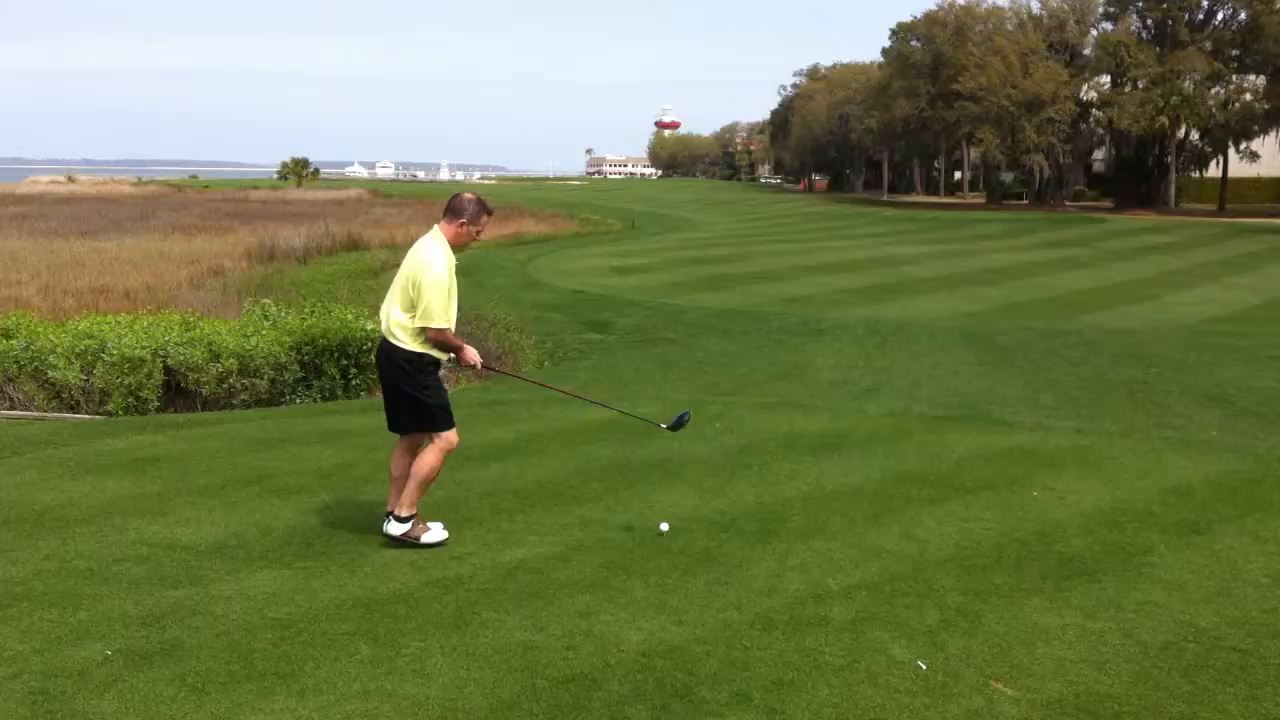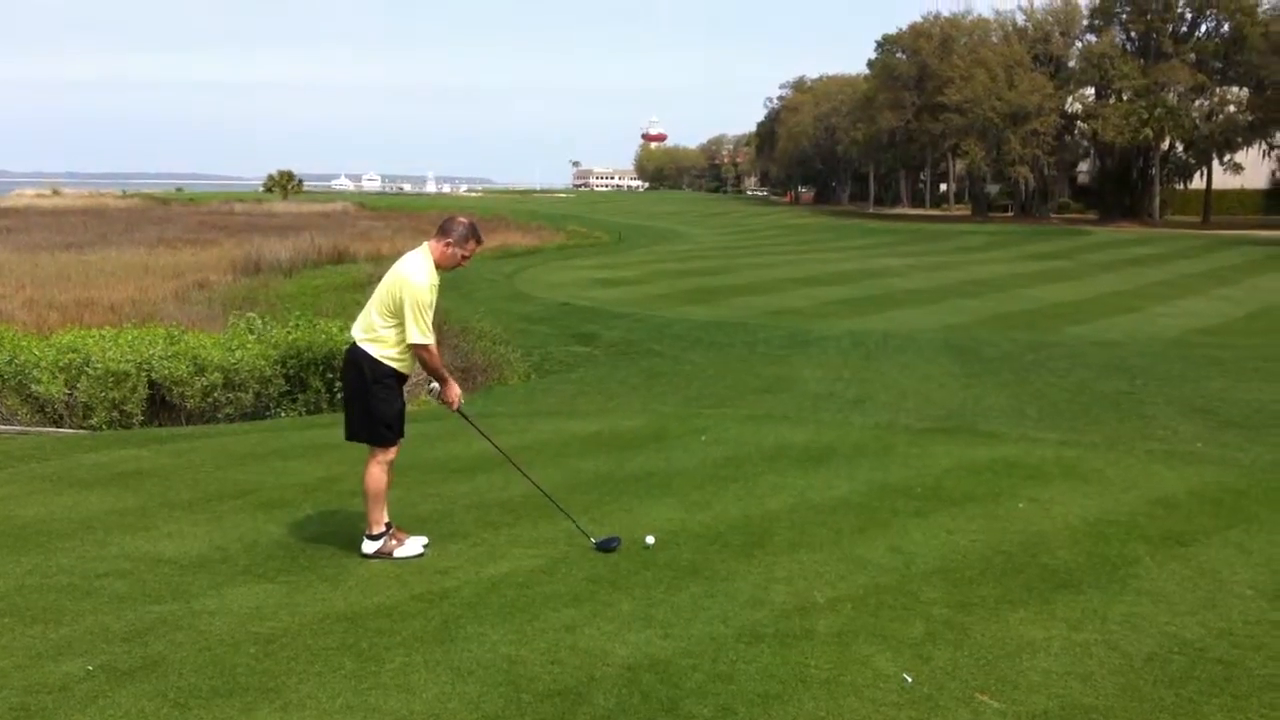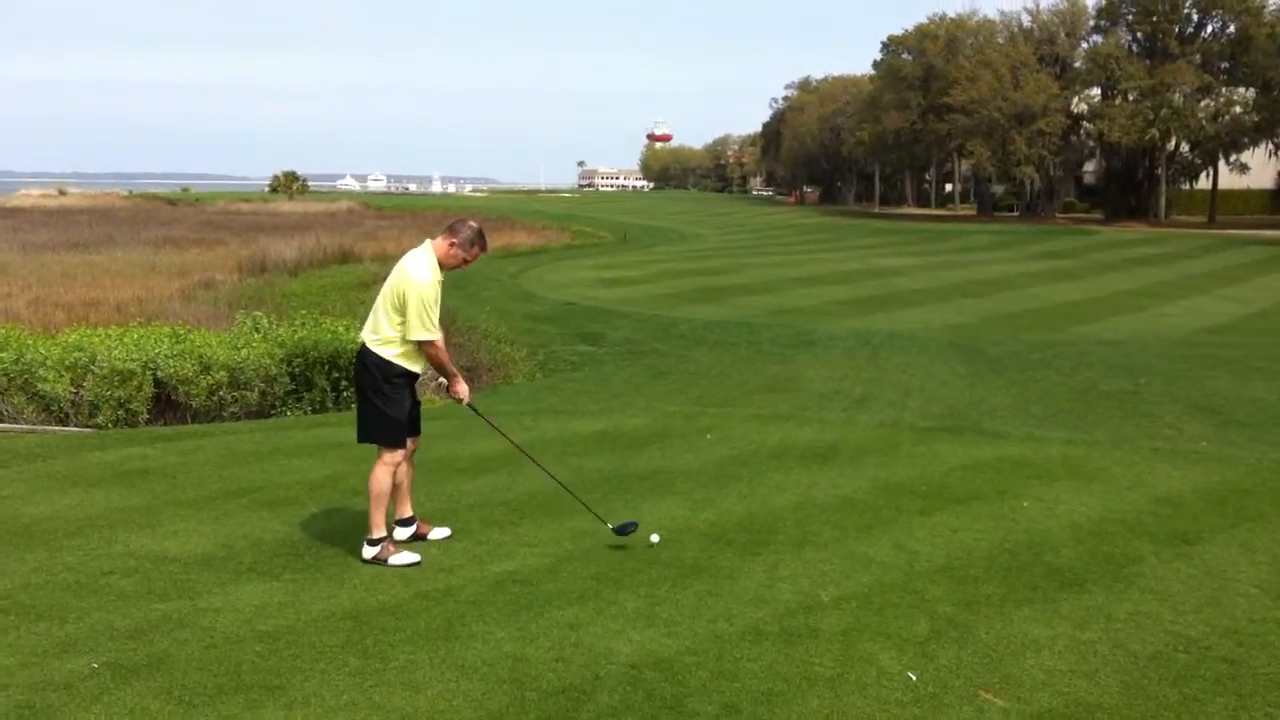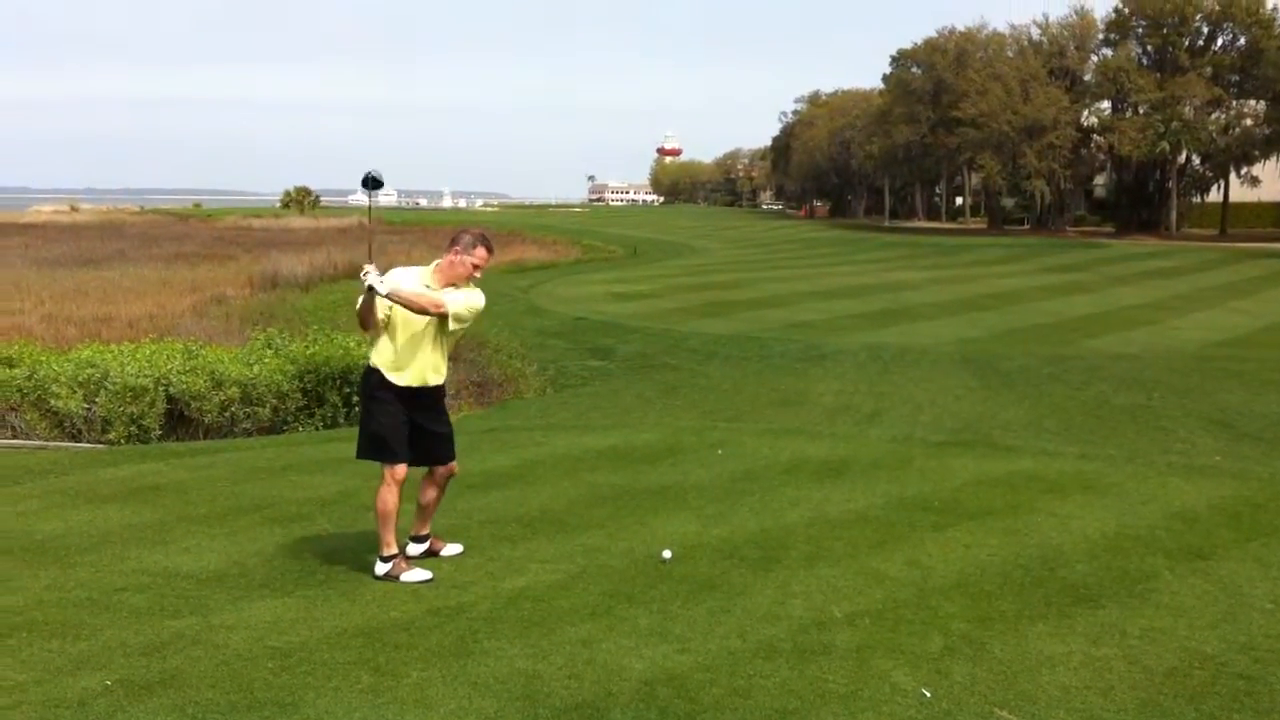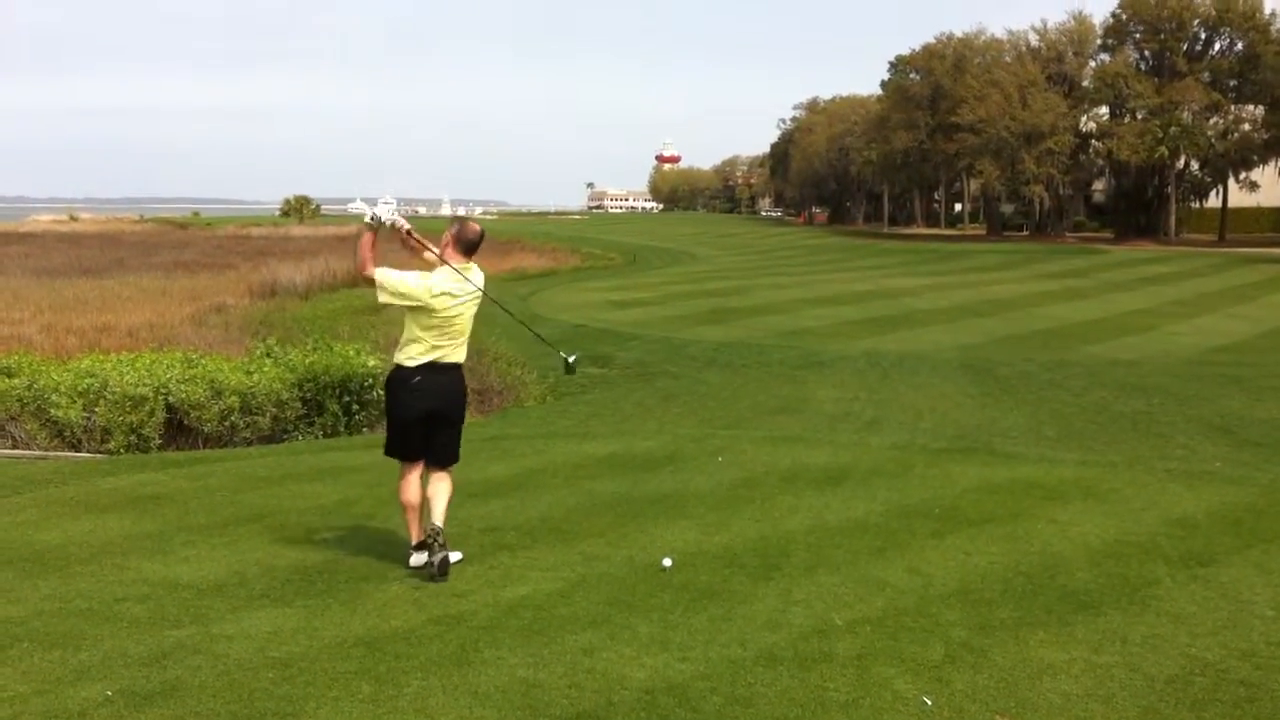
dt=1s
person 1, frame 1
left shoulder: (430, 245)
right shoulder: (436, 264)
right elbow: (435, 332)
left wrist: (455, 348)
right wrist: (462, 349)
left hip: (403, 353)
right hip: (410, 359)
left knee: (412, 438)
right knee: (444, 439)
left ankle: (397, 514)
right ankle: (403, 519)
person 1, frame 2
left shoulder: (421, 262)
right shoulder: (419, 279)
left elbow: (421, 337)
right elbow: (422, 345)
left wrist: (440, 378)
right wrist: (447, 382)
left hip: (383, 364)
right hip: (374, 366)
left knee: (388, 450)
right knee: (382, 453)
left ankle: (383, 526)
right ankle: (375, 538)
person 1, frame 3
left shoulder: (423, 258)
right shoulder: (422, 277)
left elbow: (432, 331)
right elbow: (429, 342)
left wrist: (448, 372)
right wrist: (455, 378)
left hip: (395, 365)
right hip: (383, 367)
left knee: (408, 445)
right knee: (390, 454)
left ankle: (405, 522)
right ankle: (375, 542)
person 1, frame 4
left shoulder: (472, 298)
right shoulder: (401, 275)
left elbow: (432, 307)
right elbow: (367, 324)
left wrist: (385, 287)
right wrist: (371, 291)
left hip: (428, 392)
right hip: (385, 386)
left knee: (445, 468)
right knee: (395, 472)
left ankle: (420, 539)
right ankle: (388, 558)
person 1, frame 5
left shoulder: (426, 285)
right shoulder: (475, 277)
left elbow: (365, 270)
right elbow: (434, 256)
left wrist: (372, 227)
right wrist: (406, 231)
left hip: (411, 381)
right hip: (450, 382)
left knee: (411, 465)
right knee: (440, 467)
left ankle: (418, 546)
right ankle: (436, 527)
